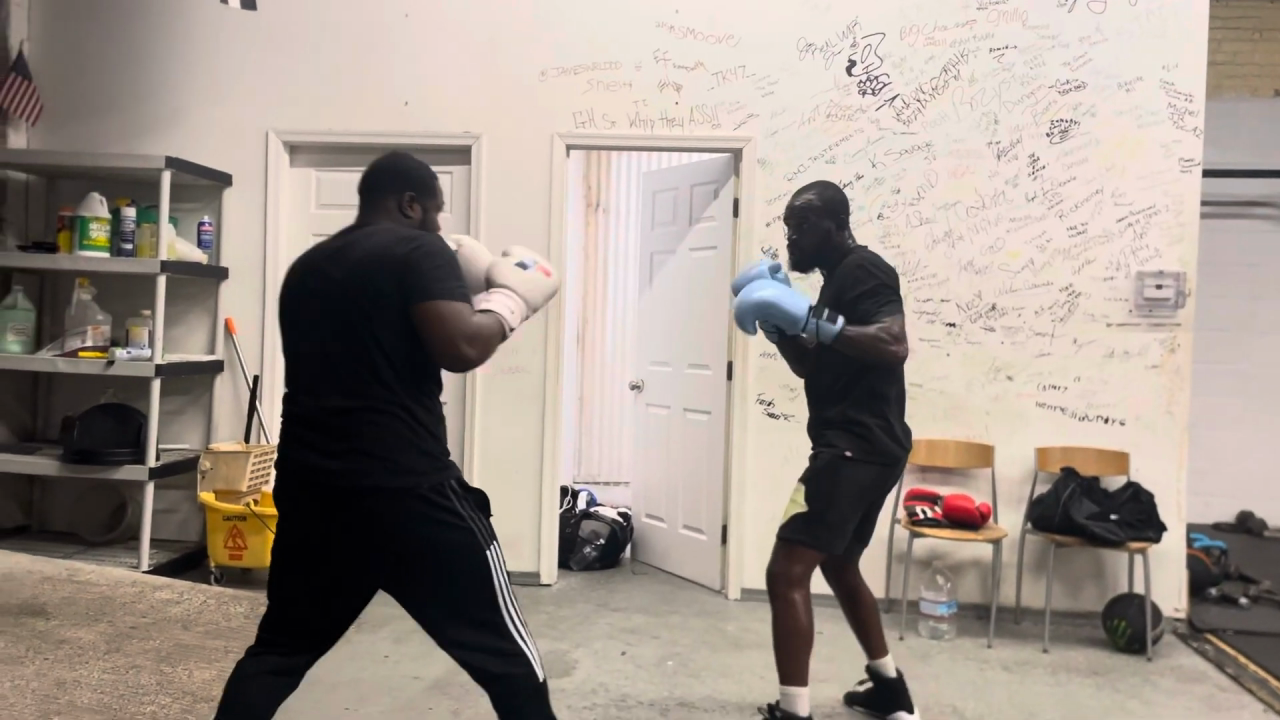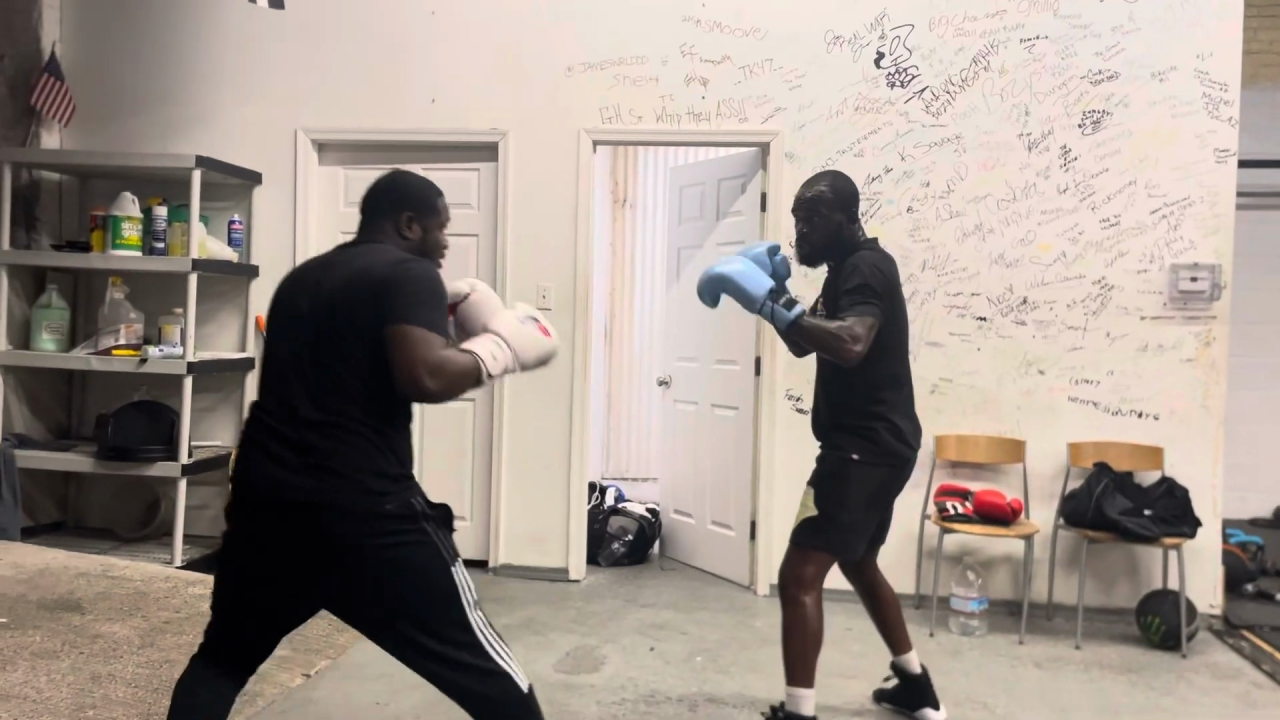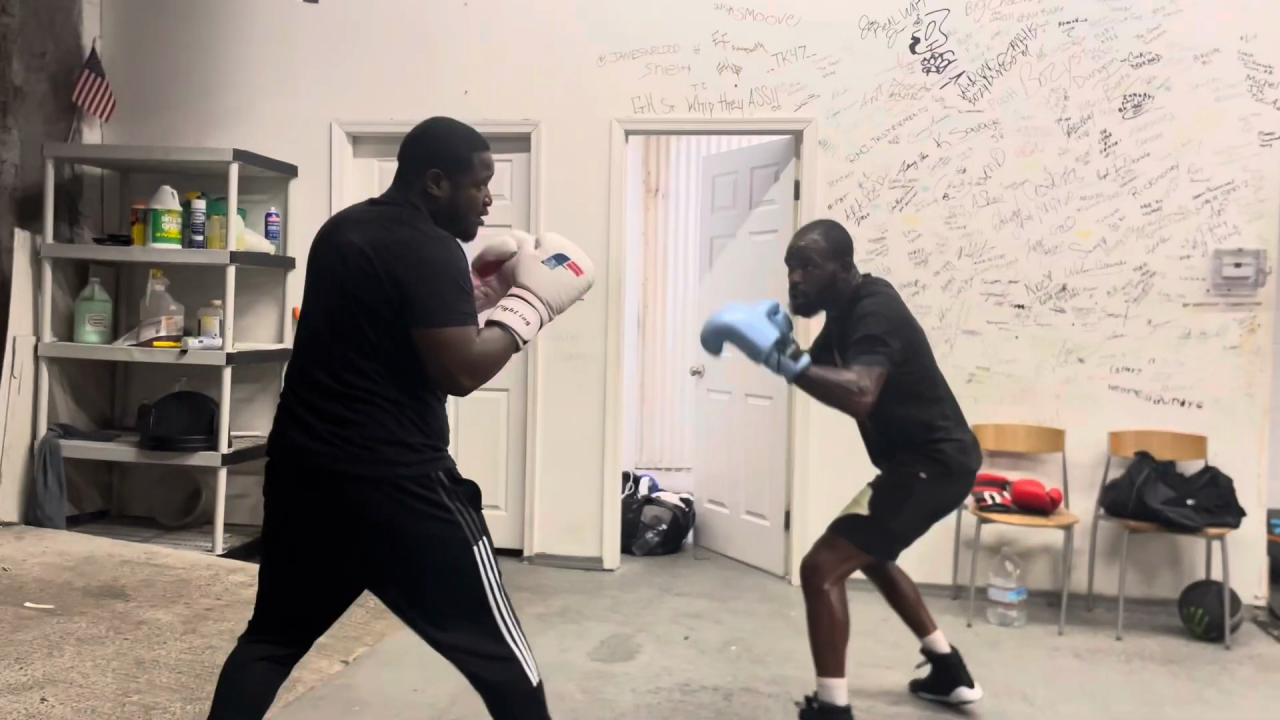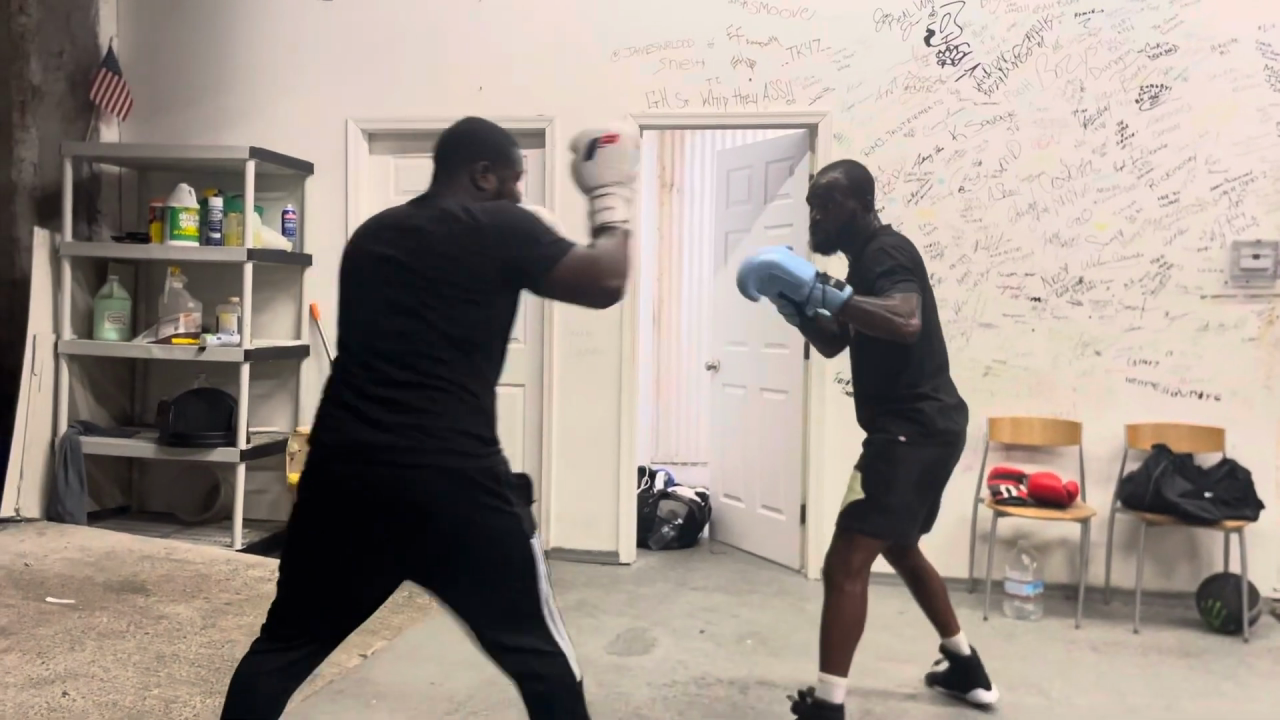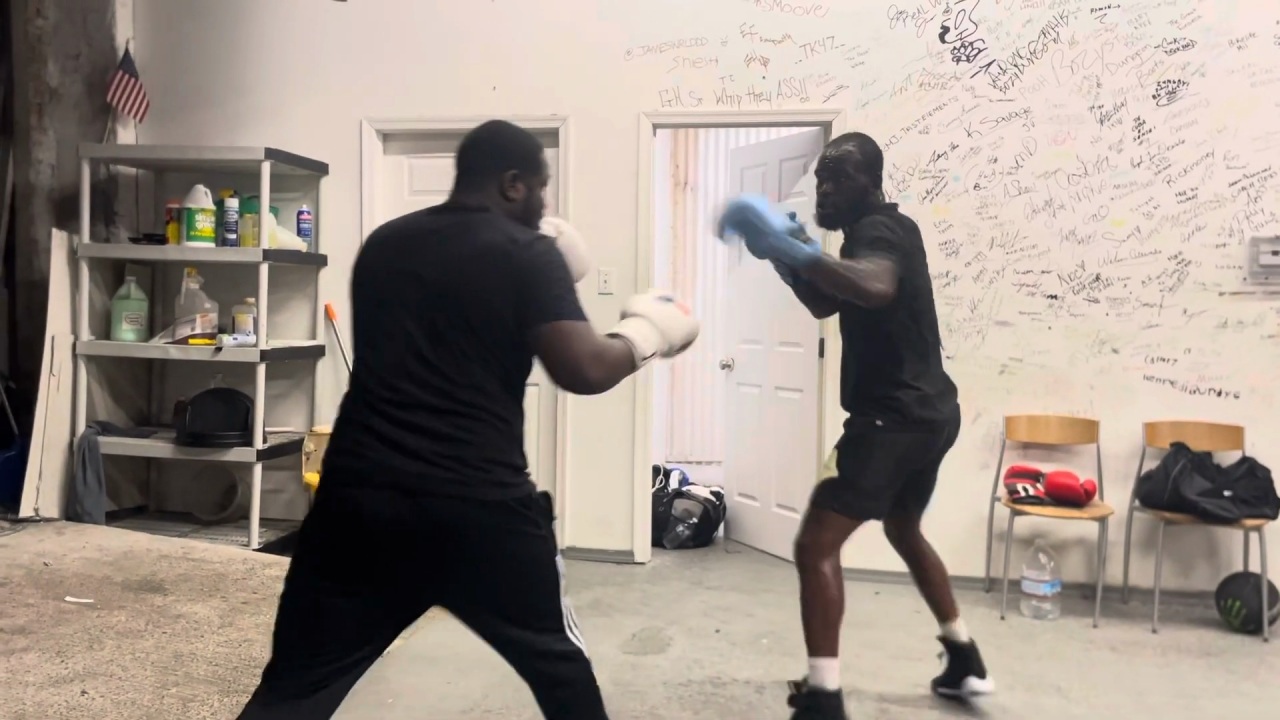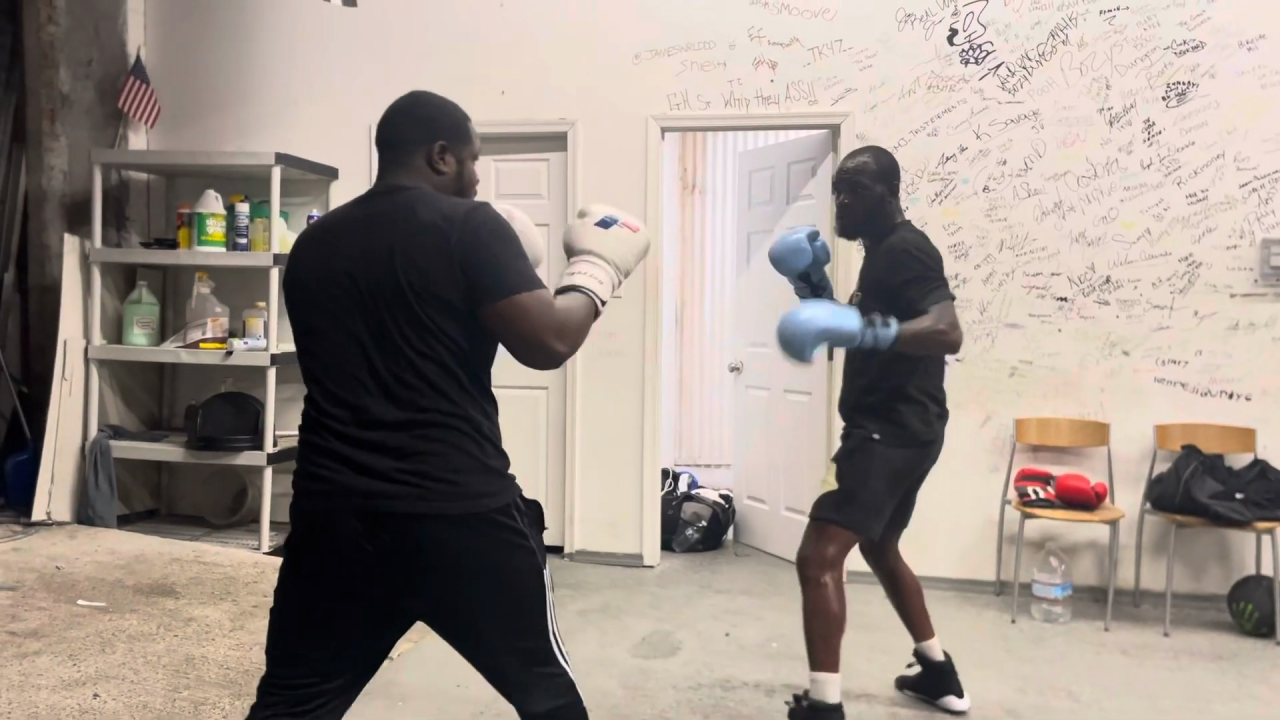
dt=0.5s
person 1, frame 1
left shoulder: (306, 268)
right shoulder: (418, 252)
right elbow: (461, 348)
right wrist: (511, 297)
left hip: (309, 485)
right hip: (406, 488)
left knee: (281, 647)
right knee: (505, 654)
person 1, frame 2
left shoulder: (300, 279)
right shoulder: (406, 275)
right elbow: (425, 377)
right wrist: (502, 347)
left hip: (263, 498)
right hip: (366, 509)
left knee: (222, 660)
right knee: (485, 669)
person 1, frame 3
left shoulder: (341, 229)
right shoulder: (429, 251)
right elbow: (459, 370)
left wrist: (469, 291)
right wrist: (532, 301)
left hip: (302, 468)
right hip: (396, 482)
left knee: (272, 637)
right knee: (497, 655)
person 1, frame 4
left shoulder: (372, 235)
right shoulder: (493, 226)
right elbow: (604, 283)
right wrist: (613, 195)
left hip: (342, 465)
right hip: (450, 473)
left knee: (288, 642)
right knee: (539, 652)
person 1, frame 5
left shoulder: (381, 245)
right shoulder: (525, 252)
right elbow: (582, 369)
right wrist: (649, 331)
left hip: (360, 492)
right hip: (478, 501)
right knee: (559, 664)
person 1, frame 6
left shoulder: (312, 246)
right shoulder: (469, 228)
right elbow: (545, 343)
right wrist: (597, 267)
left hip: (335, 516)
right hip: (461, 514)
person 2, frame 1
left shoulder: (865, 270)
right shoulder: (838, 277)
left elbow: (893, 347)
right elbow: (808, 365)
left wrist: (816, 318)
right wrist: (777, 320)
left hip: (857, 447)
right hip: (862, 447)
left knee: (787, 571)
right knee: (838, 564)
person 2, frame 2
left shoulder: (866, 267)
right shoulder: (849, 268)
left elbow: (850, 346)
right elbow: (808, 344)
left wrist: (773, 302)
right wrist: (775, 300)
left hip: (864, 447)
right hip: (879, 444)
left knee: (800, 575)
right knee: (858, 562)
person 2, frame 3
left shoulder: (874, 312)
right shoulder: (847, 309)
left elbow: (859, 396)
right elbow: (820, 373)
left wrist: (777, 352)
right wrist: (778, 345)
left hip: (934, 465)
right hip: (929, 459)
left knee: (823, 568)
right knee: (868, 552)
right ankle: (950, 671)
person 2, frame 4
left shoulder: (887, 252)
right shoulder: (867, 258)
left elbow: (905, 322)
right elbow: (833, 342)
left wrist: (821, 288)
right wrist: (795, 301)
left hip: (911, 430)
right hip: (925, 427)
left knee: (846, 564)
right knee: (900, 547)
right ankle: (966, 669)
person 2, frame 5
left shoulder: (886, 234)
right shoulder: (872, 231)
left elbow: (873, 288)
right elbow: (827, 300)
left wrist: (790, 247)
right wrist: (792, 256)
left hip: (893, 419)
right hip: (925, 411)
left knee: (816, 545)
right knee: (903, 530)
right ankle: (966, 663)
person 2, frame 6
left shoulder: (904, 249)
right shoulder: (885, 252)
left elbow: (946, 332)
right elbow: (865, 327)
left wrist: (866, 331)
right wrist: (814, 289)
left hip: (889, 430)
right hip: (904, 429)
left knee: (819, 558)
right knee: (880, 547)
right ankle: (939, 674)
